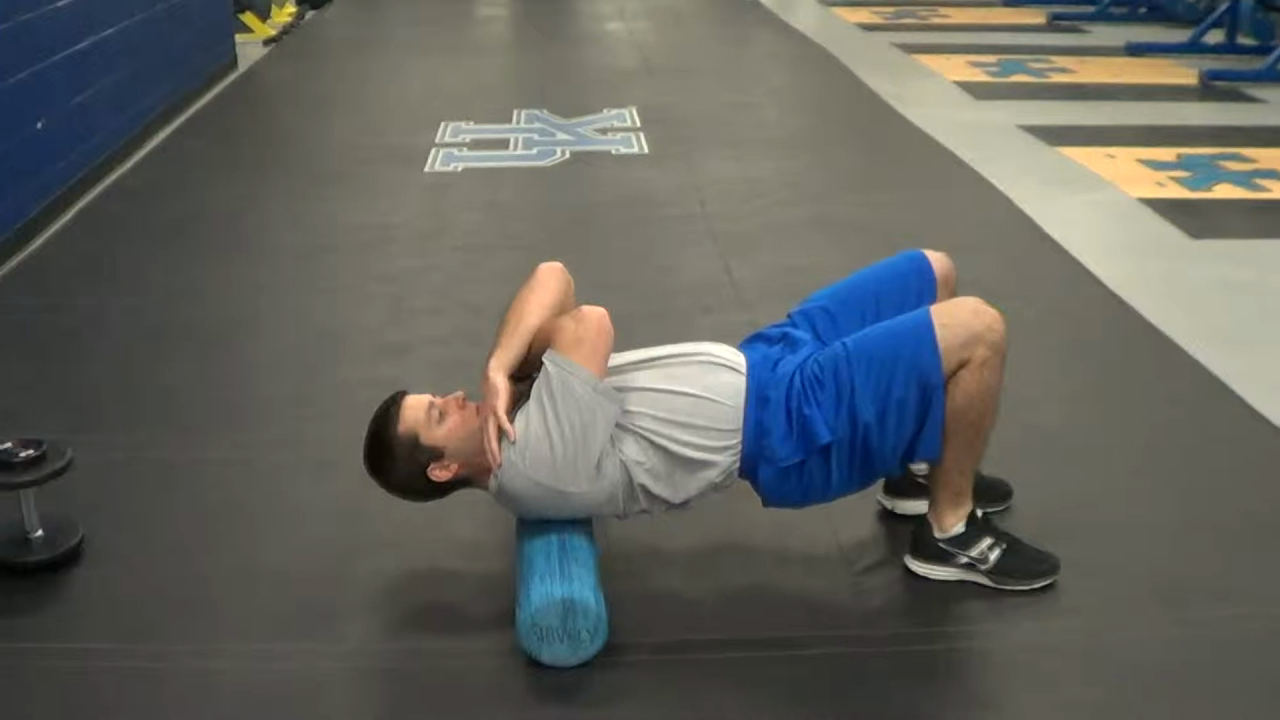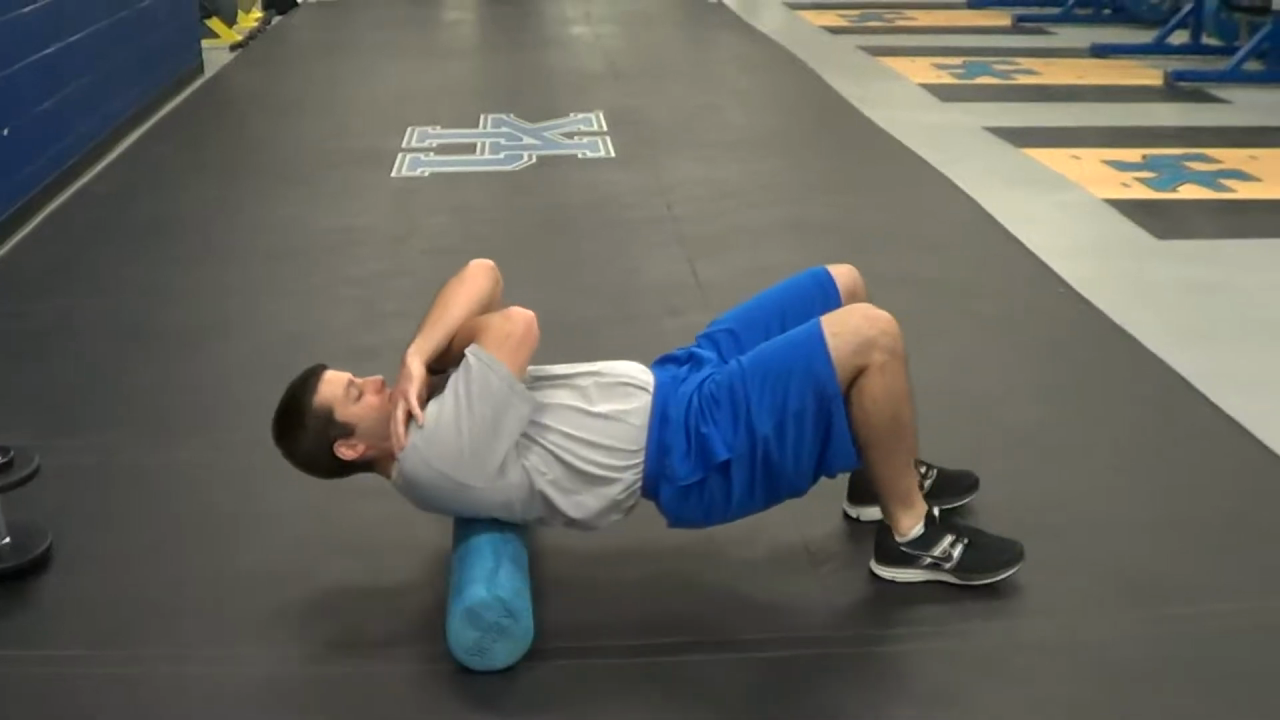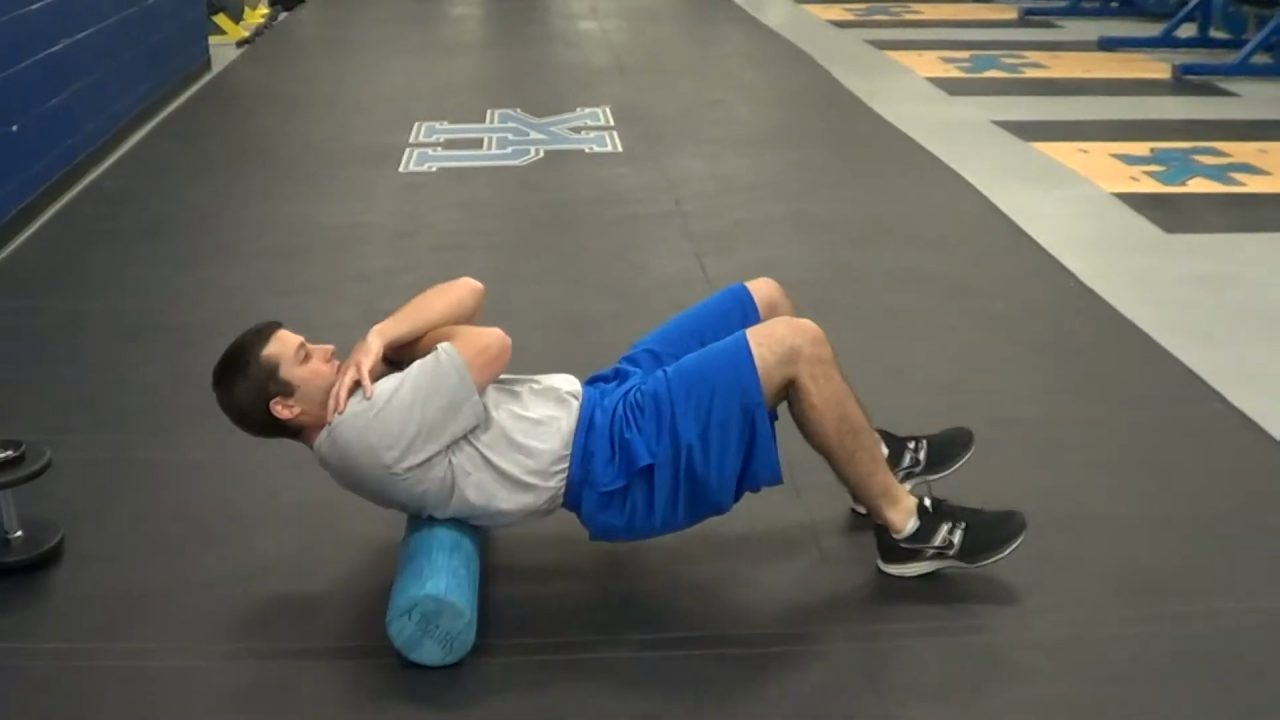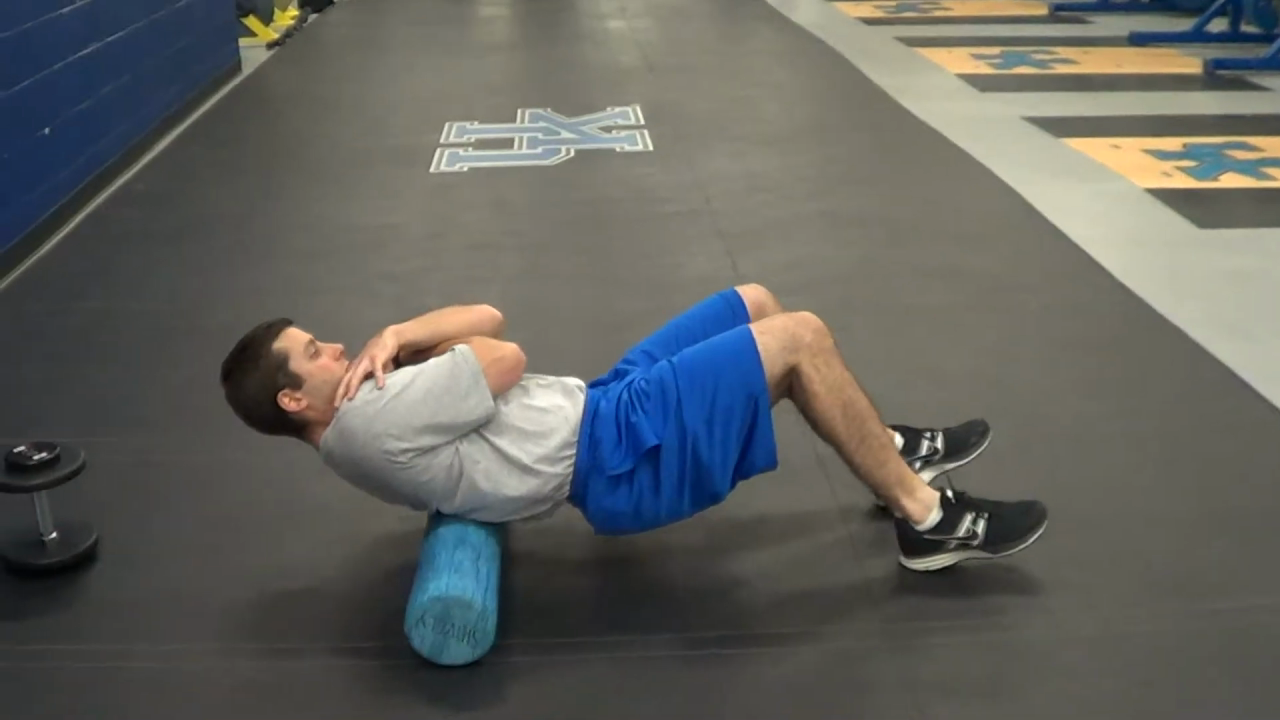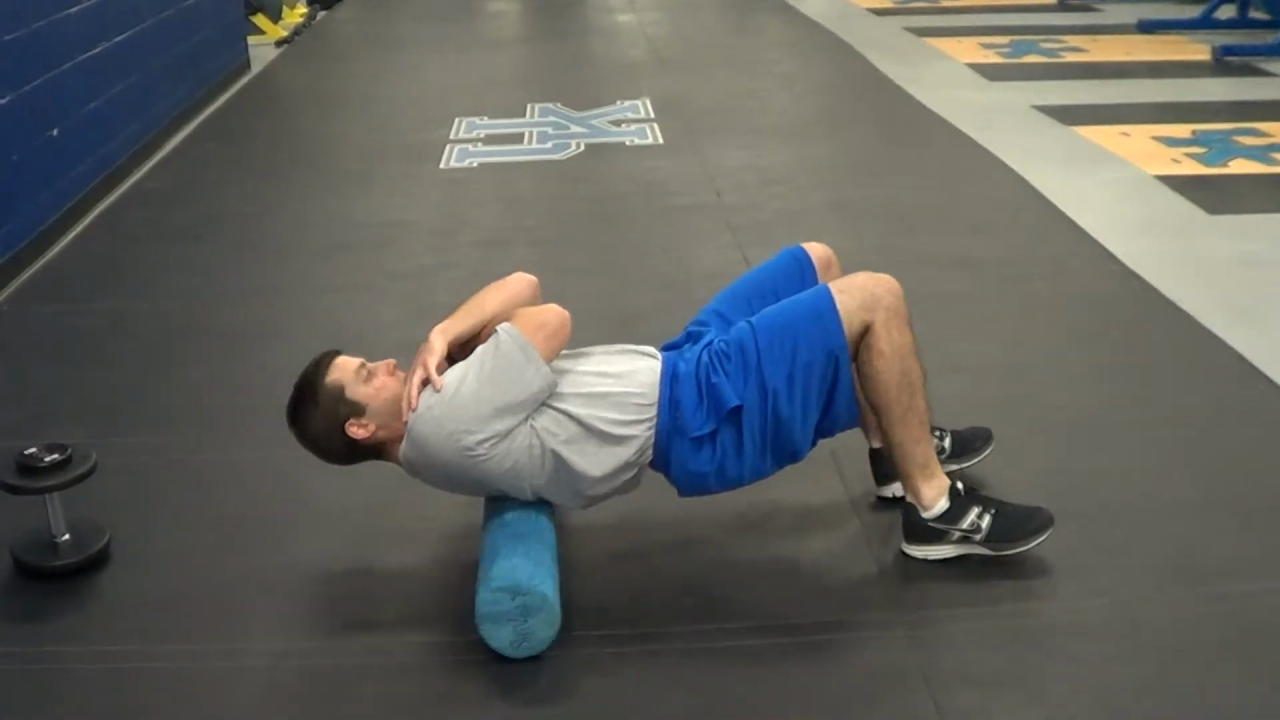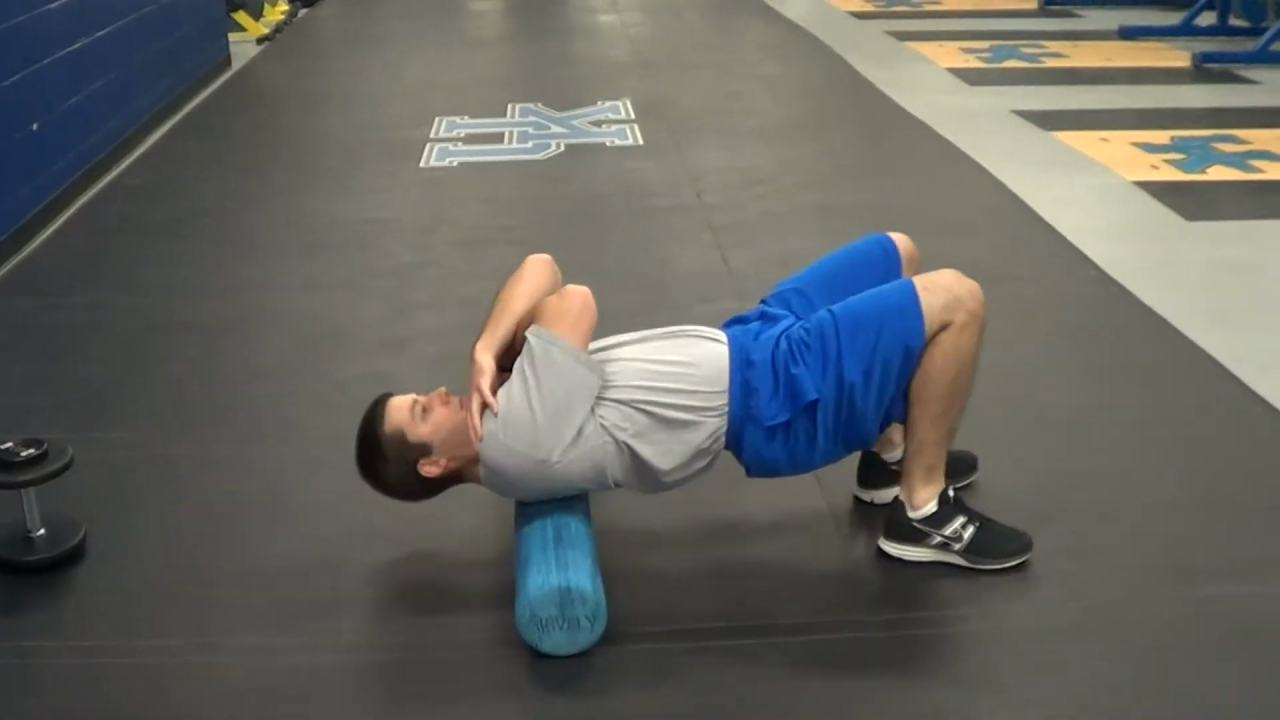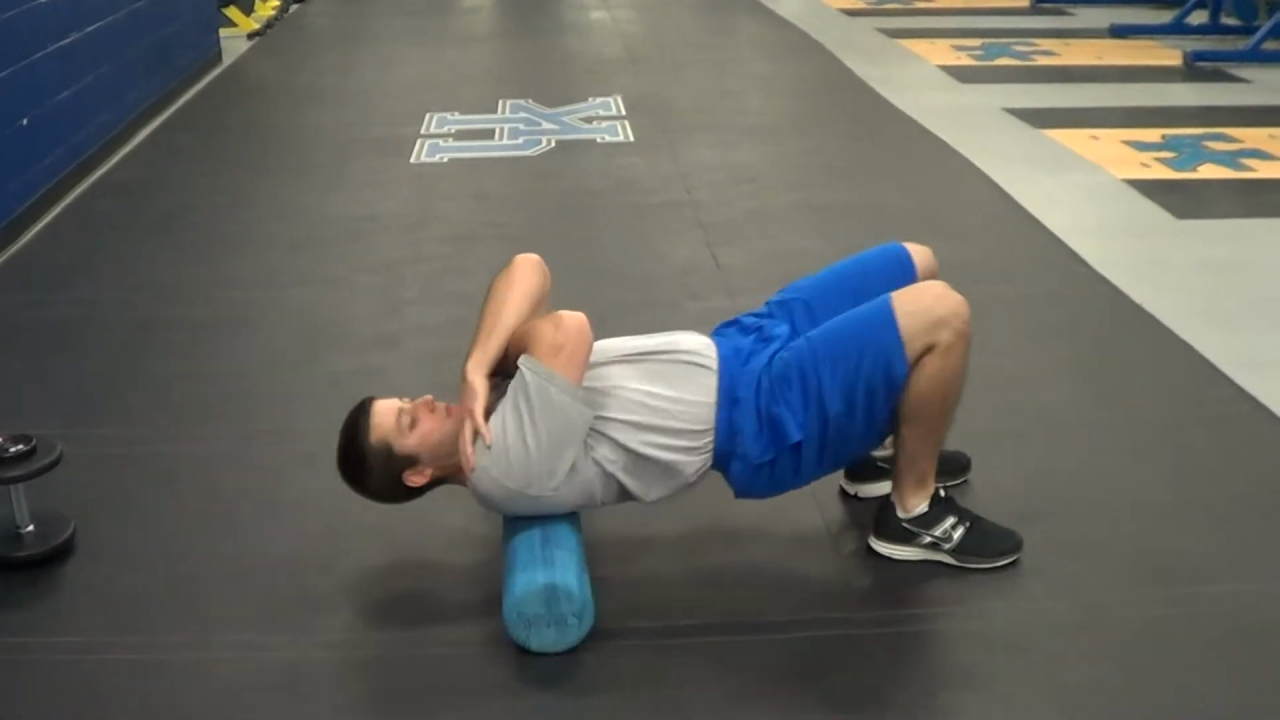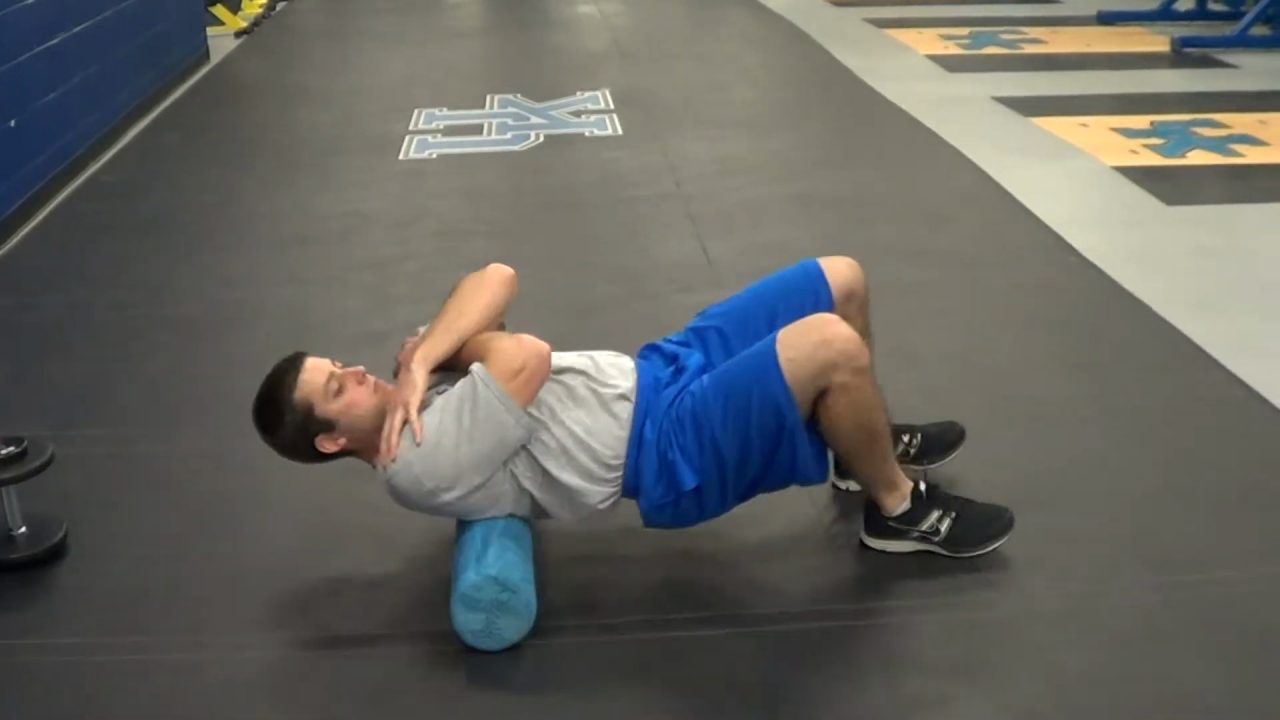
dt=0.4s
person 1, frame 1
left shoulder: (516, 418)
right shoulder: (539, 472)
left elbow: (552, 277)
right elbow: (591, 325)
left wrist: (501, 364)
right wrist: (513, 366)
left hip: (759, 364)
right hip: (780, 425)
left knee: (935, 273)
right knee: (978, 330)
left ankle: (920, 467)
right ankle: (949, 532)
person 1, frame 2
left shoulder: (421, 414)
right shoulder: (439, 464)
left elbow: (481, 273)
right elbow: (517, 325)
left wrist: (420, 353)
right wrist: (441, 345)
left hip: (669, 386)
right hip: (688, 448)
left knee: (844, 285)
right knee: (871, 334)
left ankle: (878, 472)
right ankle: (909, 534)
person 1, frame 3
left shoulder: (364, 399)
right shoulder: (367, 435)
left elbow: (470, 290)
right elbow: (492, 346)
left wrist: (383, 336)
right wrist: (397, 342)
left hip: (597, 405)
right hip: (613, 464)
left knee: (768, 300)
right knee: (798, 342)
left ankle: (873, 457)
right ankle: (906, 527)
person 1, frame 4
left shoulder: (369, 408)
right shoulder: (372, 423)
left elbow: (489, 315)
right elbow: (508, 361)
left wrist: (395, 337)
right wrist: (407, 343)
left hip: (600, 407)
right hip: (618, 456)
left knee: (756, 303)
right knee: (801, 336)
left ankle: (889, 449)
right ankle: (927, 517)
person 1, frame 5
left shoulder: (434, 406)
right shoulder: (447, 427)
left elbow: (523, 284)
right elbow: (552, 322)
left wrist: (445, 334)
right wrist: (458, 340)
left hip: (671, 372)
right hip: (697, 417)
left knee: (817, 261)
right knee: (874, 298)
left ankle: (895, 448)
right ankle: (935, 508)
person 1, frame 6
left shoulder: (495, 414)
right shoulder: (521, 448)
left elbow: (541, 267)
right elbow: (574, 302)
left wrist: (489, 348)
right wrist: (501, 351)
left hip: (739, 347)
right hip: (764, 395)
left knee: (897, 251)
right knee: (955, 298)
left ankle: (888, 456)
right ankle: (923, 511)
person 1, frame 7
left shoulder: (492, 407)
right shoulder: (510, 474)
left elbow: (526, 267)
right elbow: (570, 332)
left wrist: (479, 365)
right wrist: (501, 350)
left hip: (734, 352)
right hip: (754, 417)
left knee: (917, 265)
right knee: (941, 313)
left ankle: (876, 455)
right ankle: (914, 515)
person 1, frame 8
left shoulder: (416, 399)
right shoulder: (421, 468)
left elbow: (498, 278)
right elbow: (529, 360)
left wrist: (425, 357)
right wrist: (456, 345)
left hip: (655, 375)
right hip: (669, 452)
left knee: (841, 279)
right knee: (831, 346)
left ankle: (867, 444)
right ankle: (899, 511)
